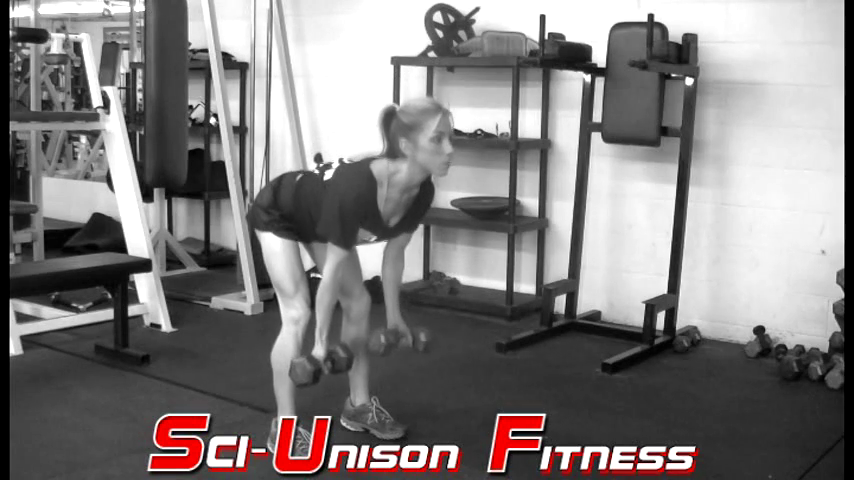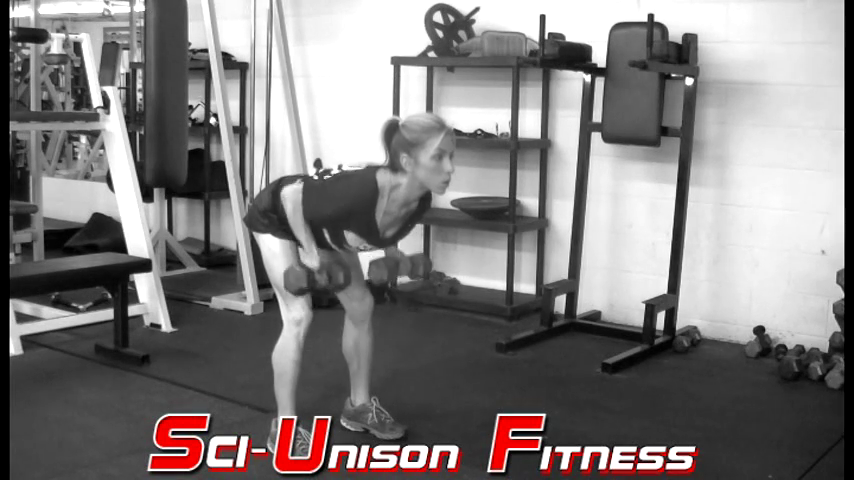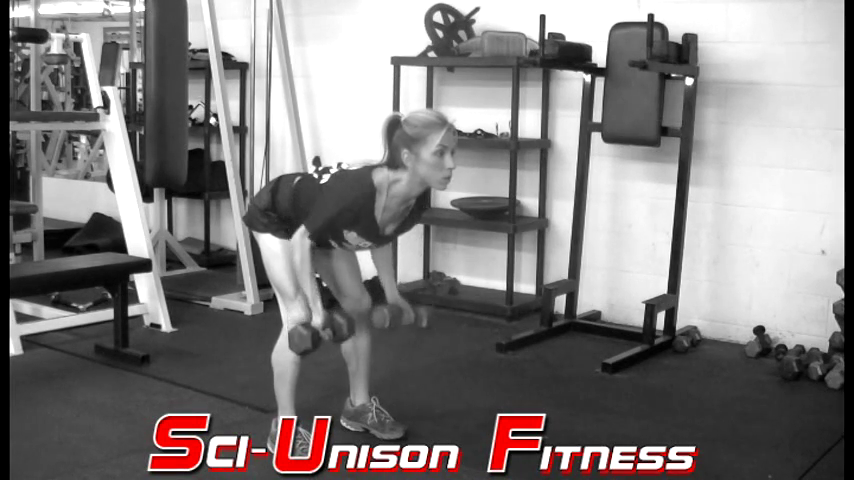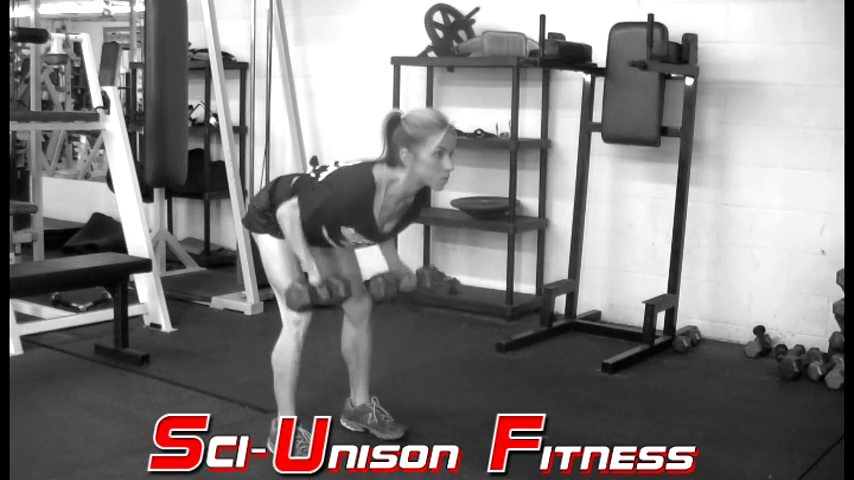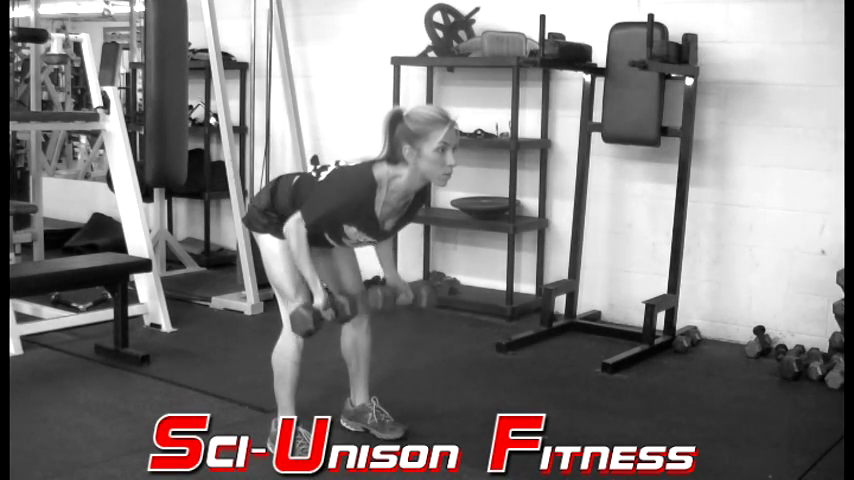
dt=1s
person 1, frame 1
left shoulder: (420, 192)
right shoulder: (357, 187)
left elbow: (394, 253)
right elbow: (334, 268)
left wrist: (393, 315)
right wrist: (320, 340)
left hip: (318, 218)
right hip: (277, 215)
left knee: (358, 303)
right knee: (297, 313)
left ankle: (359, 406)
right ankle: (284, 427)
person 1, frame 2
left shoulder: (419, 201)
right shoulder: (360, 191)
right elbow: (290, 195)
left wrist: (390, 250)
right wrist: (310, 254)
left hip: (324, 225)
right hip: (277, 217)
left knee: (361, 306)
right knee: (299, 315)
left ankle: (359, 406)
person 1, frame 3
left shoulder: (416, 199)
right shoulder: (356, 192)
left elbow: (380, 239)
right elbow: (300, 242)
left wrist: (393, 294)
right wrist: (316, 311)
left hip: (324, 222)
right hip: (277, 217)
left knee: (359, 306)
right knee: (298, 314)
left ankle: (359, 406)
right ankle: (283, 428)
person 1, frame 4
left shoulder: (417, 194)
right shoulder: (357, 187)
right elbow: (287, 213)
left wrist: (394, 264)
right wrist: (312, 272)
left hip: (322, 225)
right hip: (274, 217)
left knee: (359, 305)
right knee: (298, 315)
left ankle: (360, 406)
person 1, frame 5
left shoulder: (416, 193)
right shoulder: (358, 186)
left elbow: (380, 229)
right elbow: (295, 229)
left wrist: (392, 276)
right wrist: (317, 291)
left hip: (325, 225)
right hip: (276, 217)
left knee: (359, 305)
left ankle: (359, 406)
